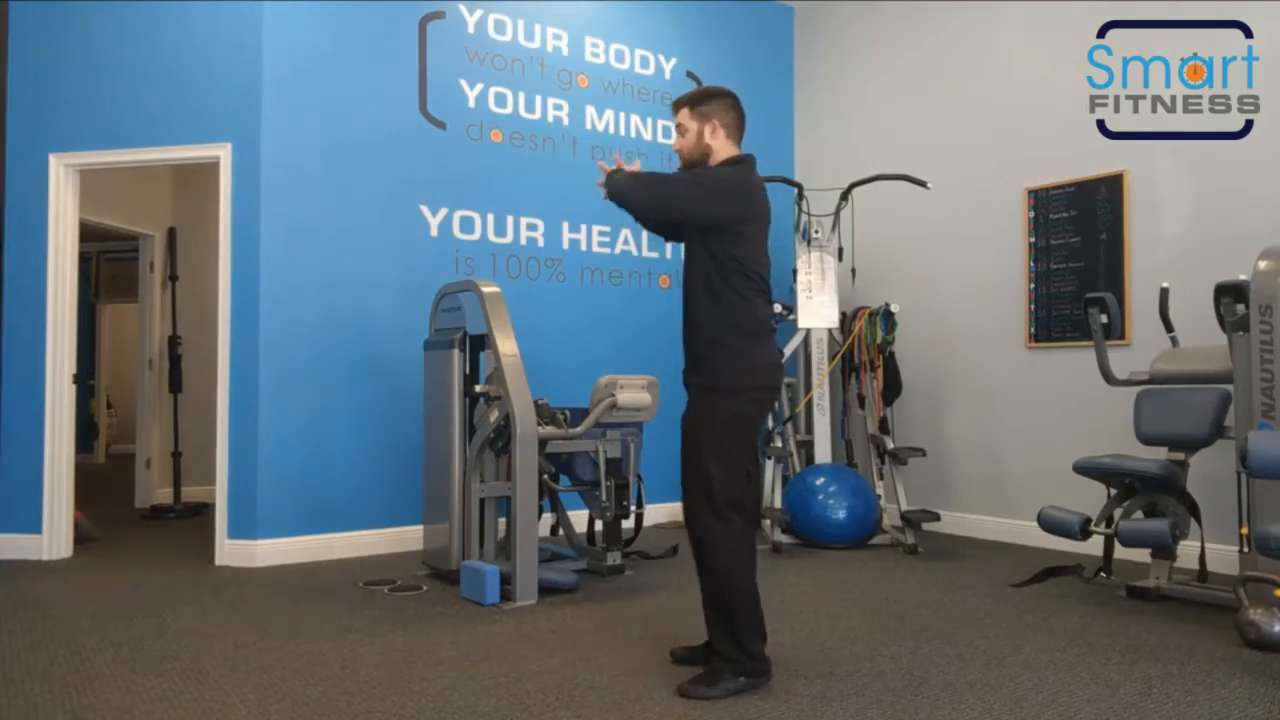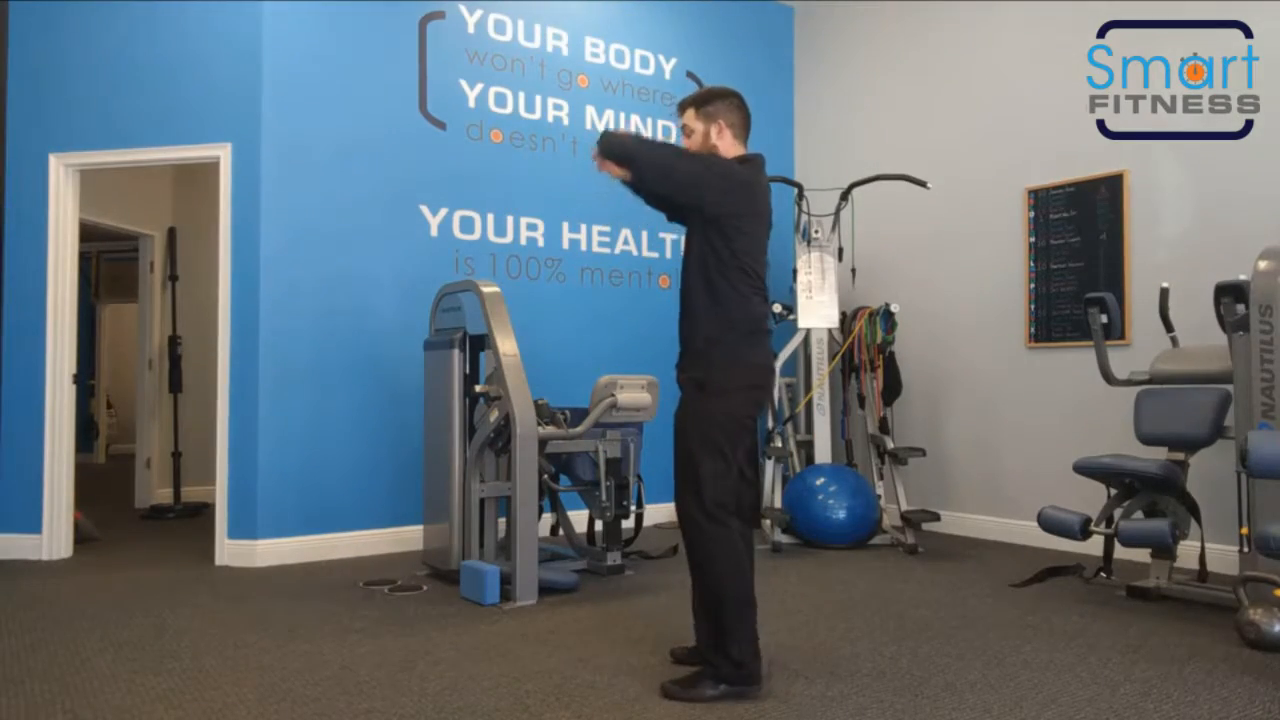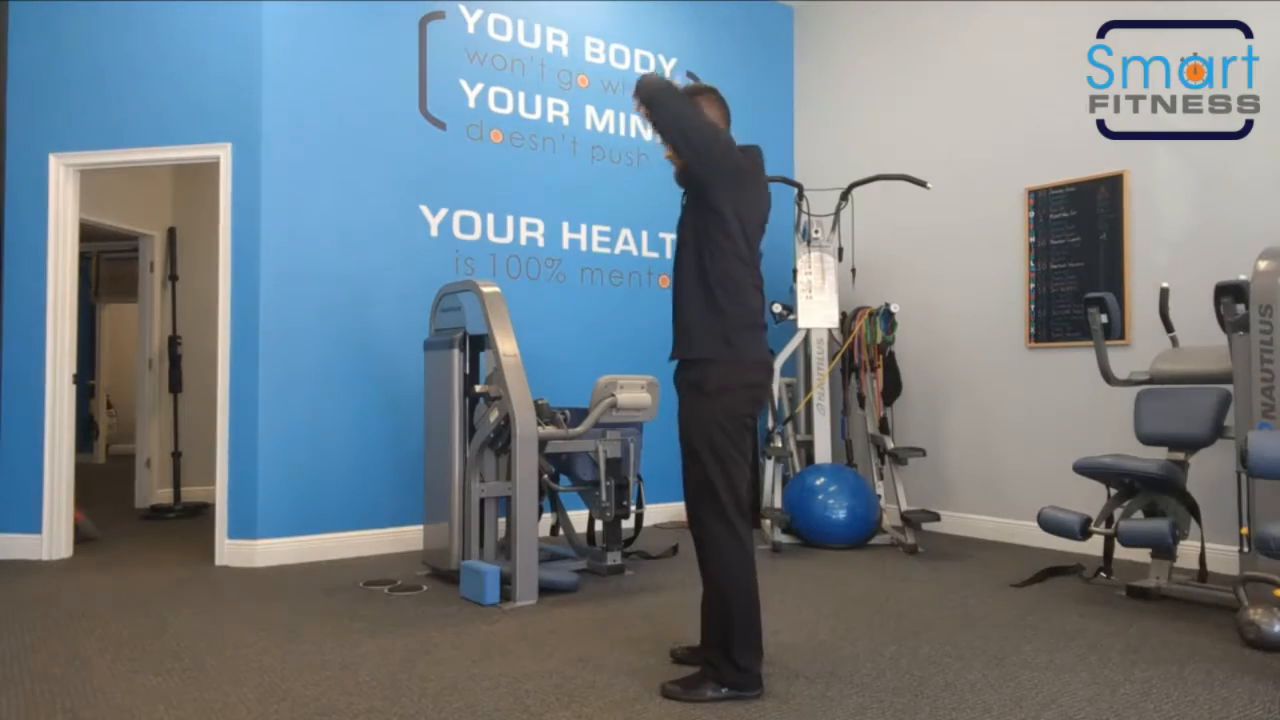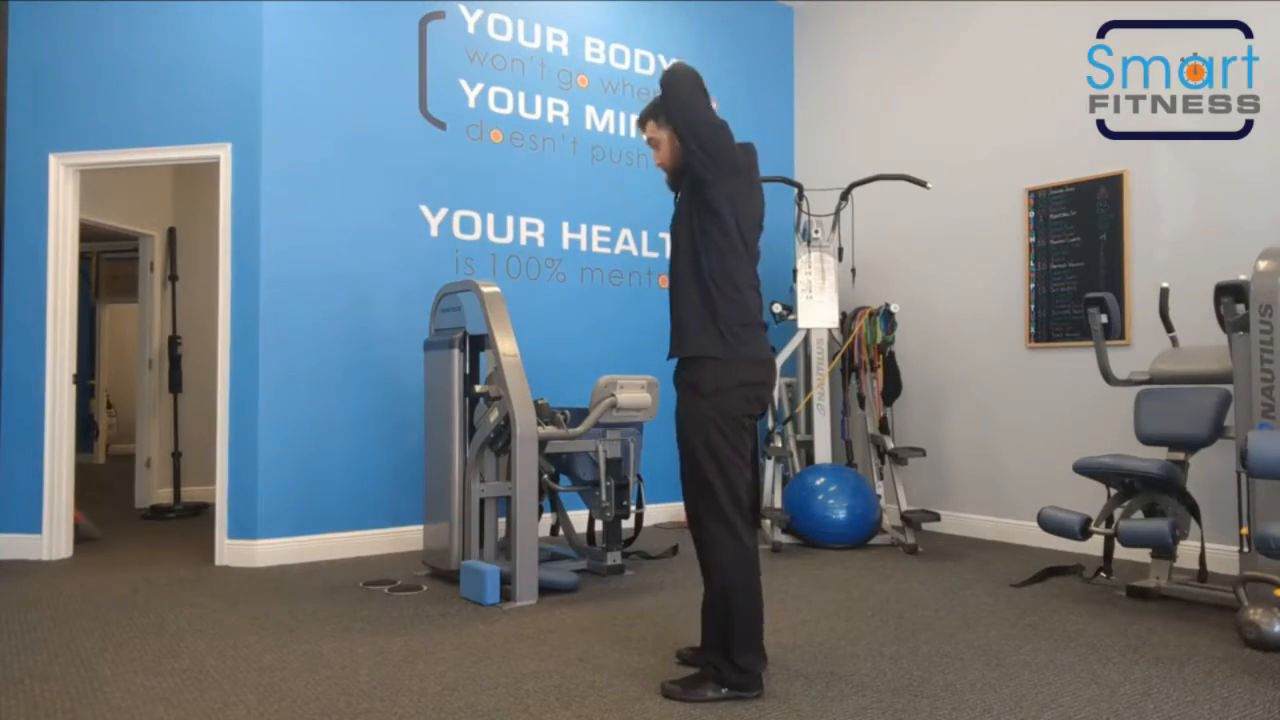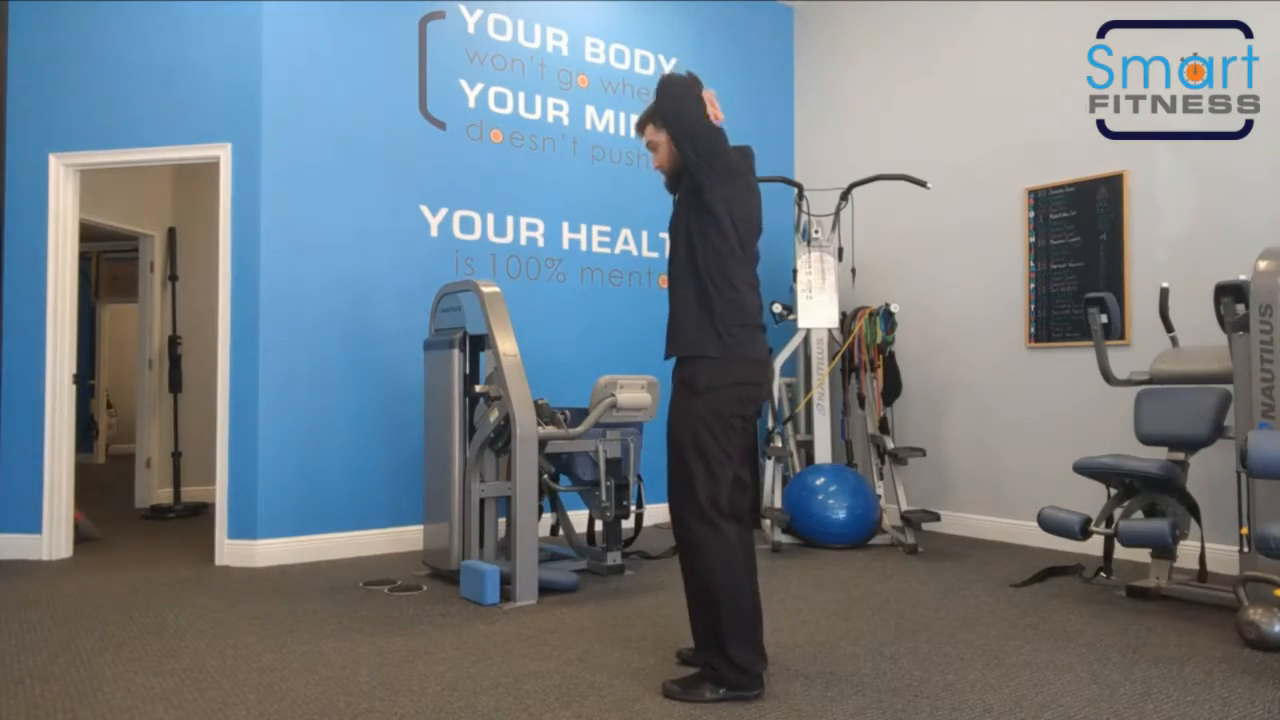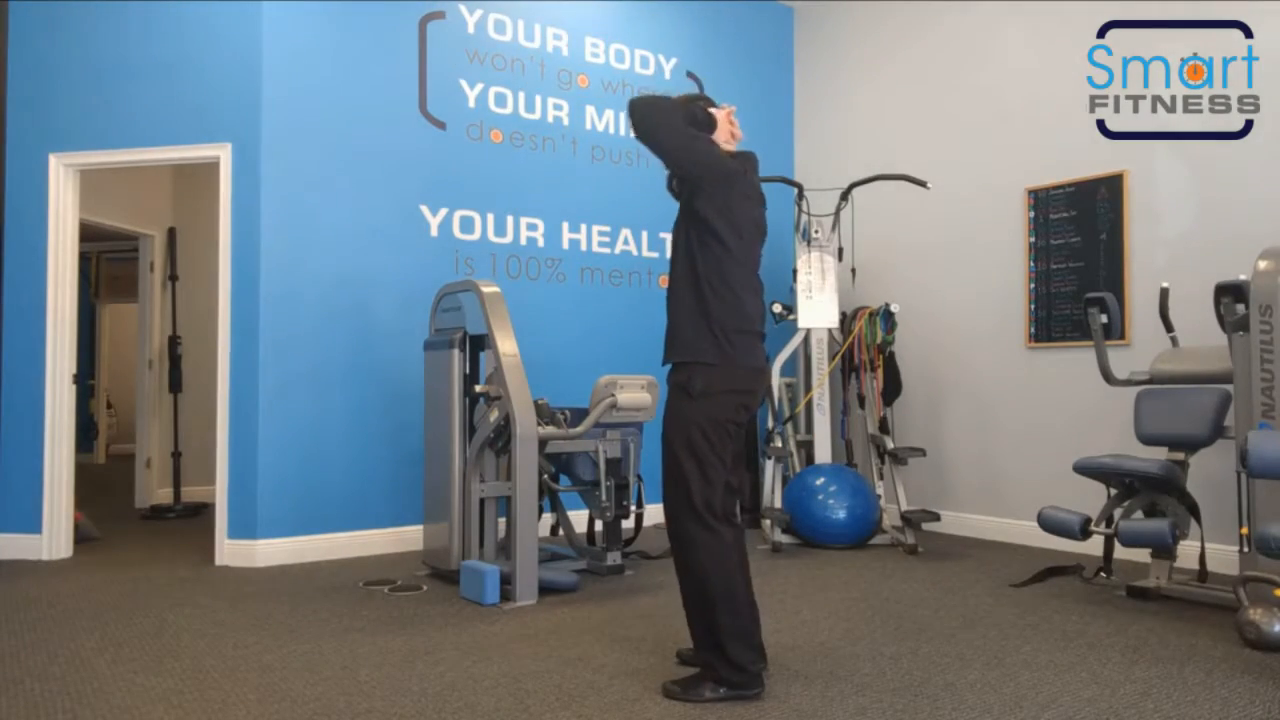
dt=0.3s
person 1, frame 1
left shoulder: (730, 186)
right shoulder: (722, 189)
left elbow: (640, 191)
right elbow: (674, 222)
left wrist: (615, 180)
right wrist: (626, 184)
left hip: (734, 377)
right hip: (728, 373)
left knee: (714, 512)
right knee: (725, 511)
left ankle: (743, 657)
right ankle: (730, 641)
person 1, frame 2
left shoulder: (730, 181)
right shoulder: (733, 185)
left elbow: (634, 149)
right elbow: (675, 200)
left wrist: (616, 148)
right wrist: (628, 174)
left hip: (723, 374)
right hip: (732, 369)
left knee: (709, 514)
right knee: (727, 511)
left ankle: (733, 667)
right ankle: (726, 644)
person 1, frame 3
left shoulder: (727, 165)
right shoulder: (731, 176)
left elbow: (652, 92)
right elbow: (688, 144)
left wrist: (658, 97)
right wrist: (670, 112)
left hip: (721, 370)
right hip: (731, 364)
left knee: (720, 517)
right knee: (723, 512)
left ankle: (735, 670)
right ankle: (725, 643)
person 1, frame 4
left shoulder: (718, 165)
right shoulder: (727, 174)
left elbow: (679, 82)
left wrist: (689, 97)
right wrist: (689, 103)
left hip: (720, 369)
right hip: (734, 364)
left knee: (719, 518)
right knee: (728, 514)
left ankle: (735, 669)
right ankle: (733, 647)
person 1, frame 5
left shoulder: (716, 169)
right shoulder: (727, 176)
left elbow: (674, 89)
left wrist: (699, 109)
right wrist: (704, 116)
left hip: (715, 369)
right hip: (736, 365)
left knee: (704, 515)
right knee: (727, 513)
left ankle: (733, 669)
right ankle: (735, 648)
person 1, frame 6
left shoulder: (715, 176)
right shoulder: (735, 183)
left elbow: (648, 110)
left wrist: (706, 124)
right wrist: (718, 136)
left hip: (712, 373)
right hip: (730, 367)
left knee: (699, 518)
right knee: (716, 515)
left ankle: (734, 669)
right ankle: (734, 648)
